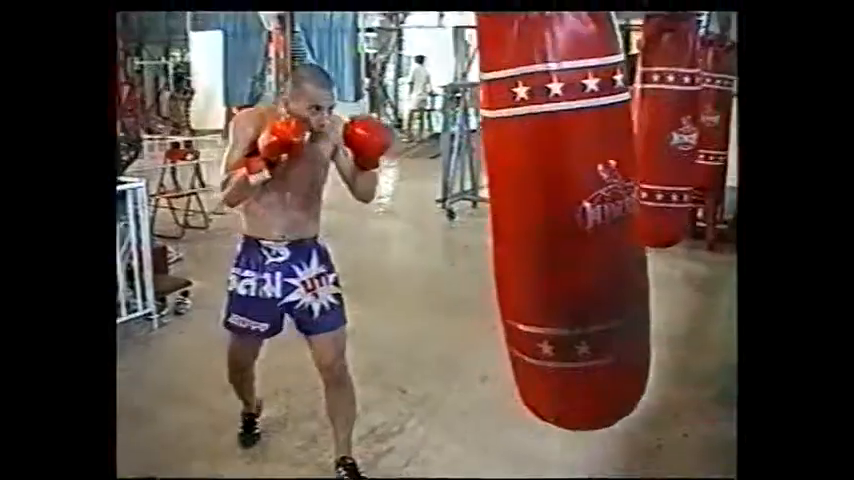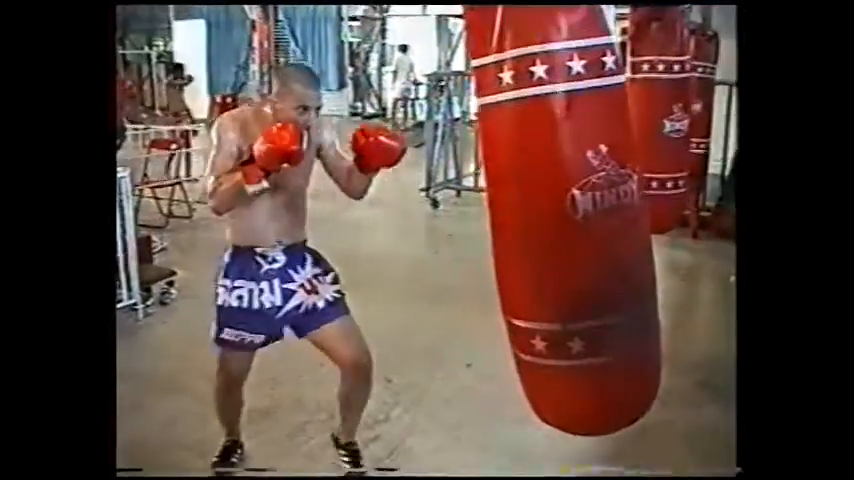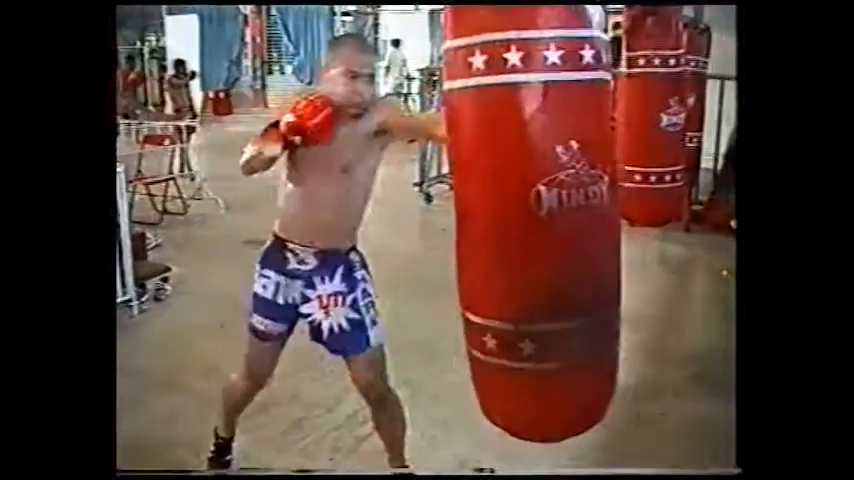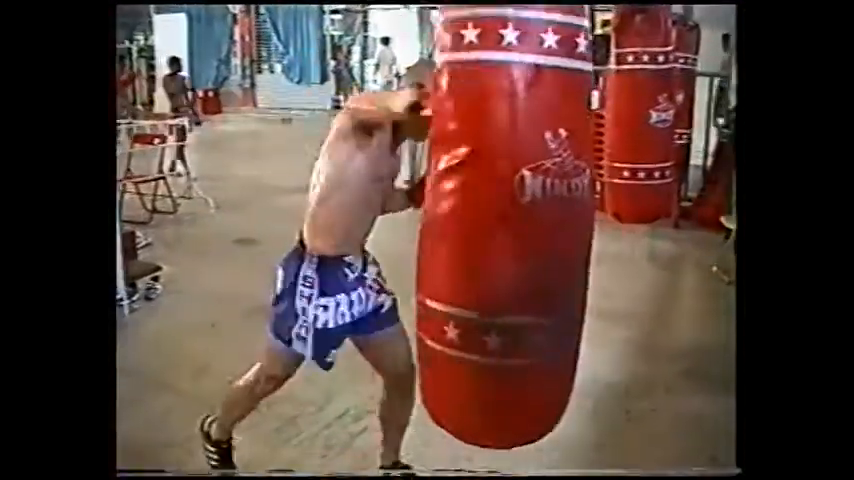
dt=0.3s
person 1, frame 1
left shoulder: (332, 131)
right shoulder: (249, 123)
left elbow: (363, 194)
right elbow: (230, 197)
left wrist: (366, 160)
right wrist: (262, 159)
left hip: (307, 256)
right hip: (256, 257)
left knee: (334, 367)
right knee: (240, 359)
right ankle: (252, 409)
person 1, frame 2
left shoulder: (316, 132)
right shoulder: (234, 126)
left elbow: (353, 189)
right elbow: (217, 203)
left wrist: (368, 164)
right wrist: (258, 167)
left hip: (300, 262)
right hip: (246, 267)
left knee: (358, 363)
right knee: (230, 377)
left ankle: (346, 440)
right ankle: (232, 443)
person 1, frame 3
left shoulder: (380, 114)
right shoulder: (307, 108)
left elbow: (432, 127)
right elbow: (247, 166)
right wrist: (283, 136)
left hip: (339, 271)
right hip: (282, 261)
left knee: (374, 387)
right knee: (254, 375)
left ankle: (399, 467)
right ankle: (224, 436)
person 1, frame 4
left shoulder: (391, 137)
right shoulder: (364, 110)
right elbow: (401, 104)
left wrist: (421, 192)
left hip: (356, 268)
right hip: (314, 270)
left knee: (402, 375)
right knee: (273, 373)
left ankle: (391, 463)
right ankle: (217, 430)
